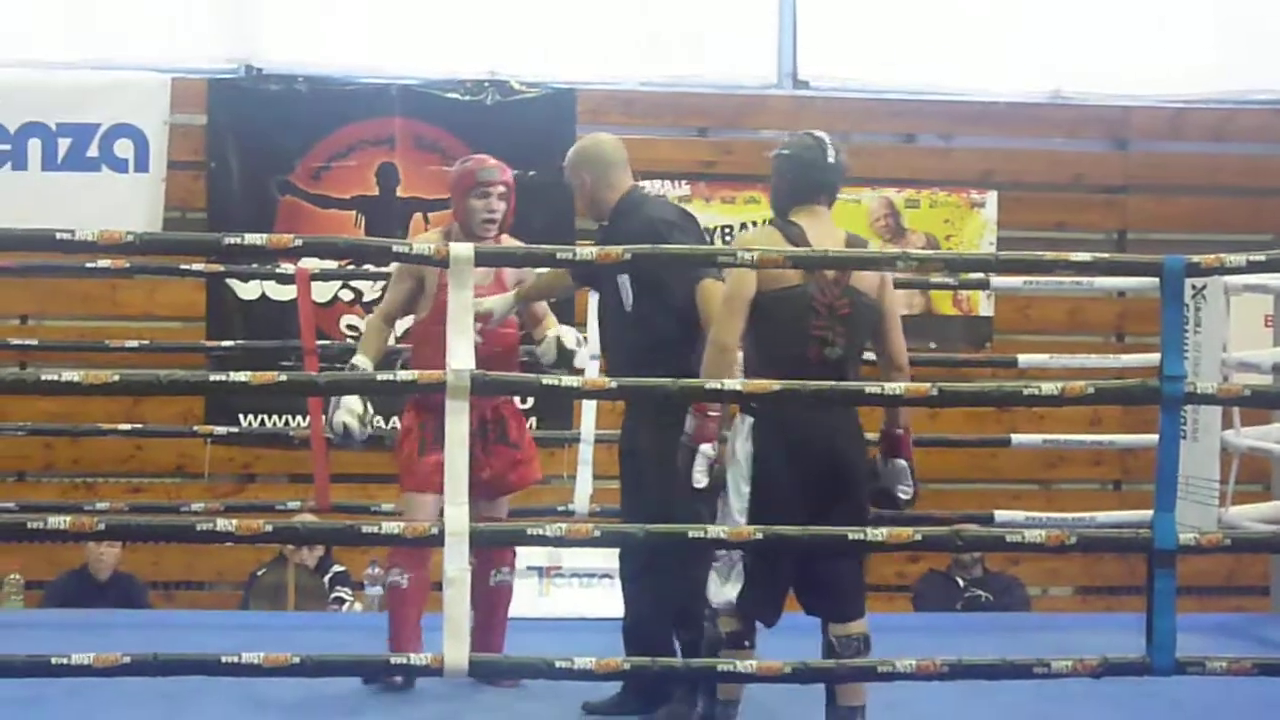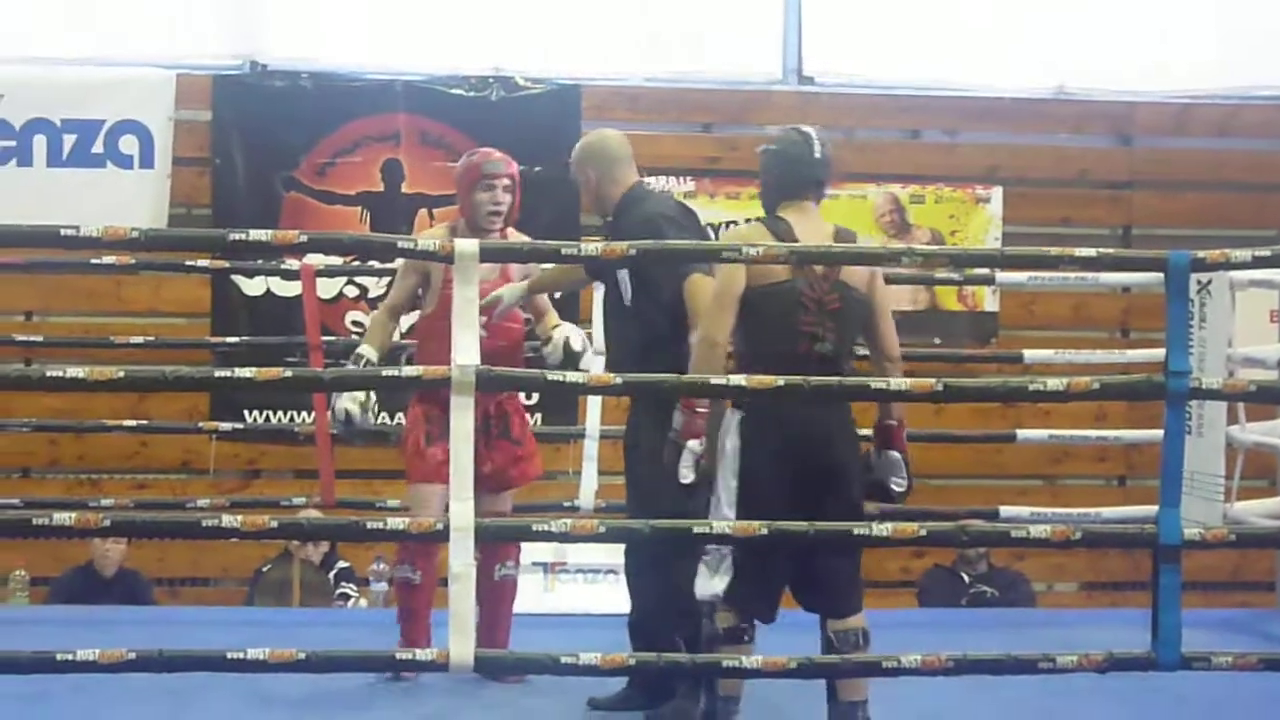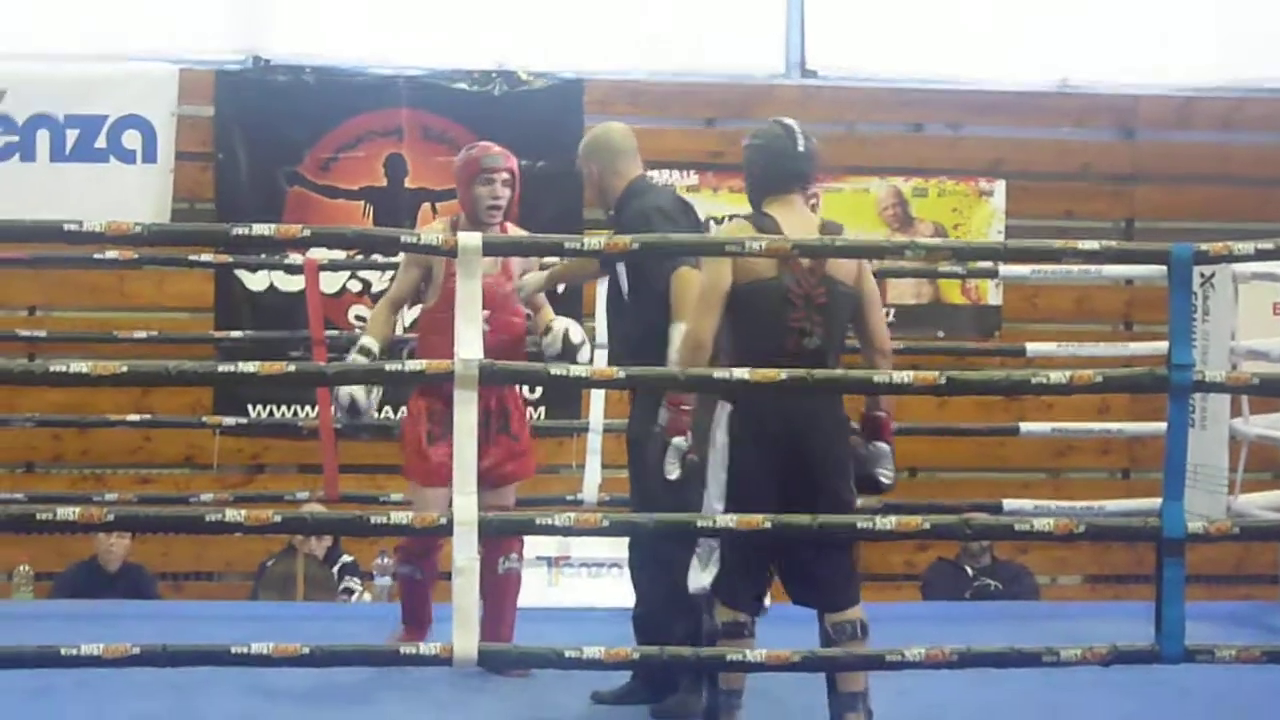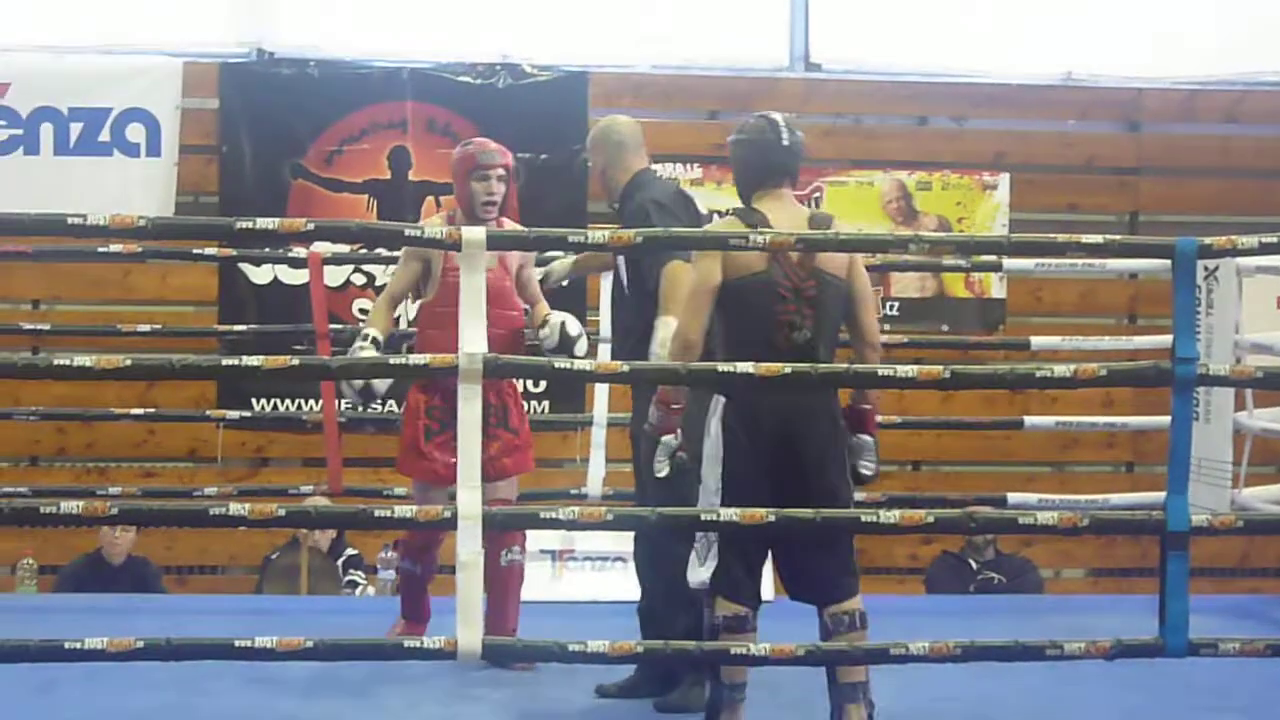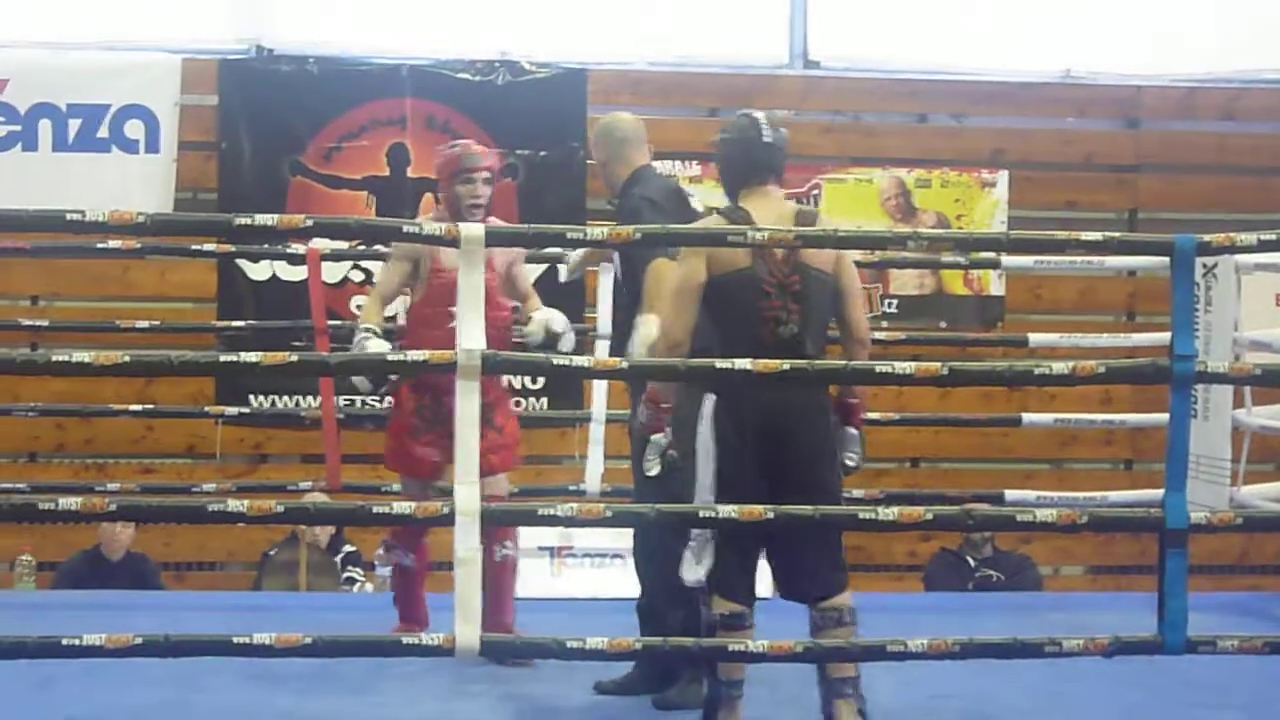
dt=0.1s
person 1, frame 1
left shoulder: (759, 245)
left elbow: (724, 344)
right elbow: (897, 364)
right wrist: (896, 444)
left hip: (772, 428)
right hip: (839, 432)
left knee: (742, 581)
right knee: (842, 588)
person 1, frame 2
left shoulder: (748, 241)
left elbow: (714, 342)
right elbow: (889, 357)
right wrist: (890, 436)
left hip: (762, 422)
right hip: (830, 426)
left knee: (739, 577)
right knee: (838, 581)
person 1, frame 3
left shoulder: (735, 238)
left elbow: (700, 340)
right elbow: (879, 348)
left wrist: (677, 416)
right wrist: (877, 429)
left hip: (755, 417)
right hip: (823, 419)
left knee: (733, 571)
right knee: (834, 574)
person 1, frame 4
left shoulder: (725, 234)
right shoulder: (838, 237)
left elbow: (689, 337)
right elbow: (869, 341)
left wrist: (666, 412)
right wrist: (863, 419)
left hip: (747, 411)
right hip: (816, 412)
left knee: (733, 565)
right knee: (832, 564)
person 1, frame 5
left shoulder: (710, 234)
right shoulder: (825, 233)
left elbow: (675, 335)
right elbow: (858, 336)
left wrist: (655, 408)
right wrist: (848, 408)
left hip: (738, 407)
right hip: (806, 408)
left knee: (727, 561)
right knee: (821, 560)
person 2, frame 1
left shoulder: (658, 223)
right shoulder: (618, 232)
left elbow: (706, 283)
right elbow: (575, 273)
right wrist: (512, 300)
left hip: (682, 407)
right hip: (646, 408)
left knee: (685, 543)
right knee: (642, 549)
person 2, frame 2
left shoulder: (655, 216)
right shoulder: (627, 224)
left elbow: (695, 276)
right elbow: (586, 267)
right wrist: (524, 289)
left hip: (679, 401)
right hip: (652, 402)
left knee: (683, 536)
right knee: (649, 541)
person 2, frame 3
left shoulder: (653, 209)
right shoulder: (634, 216)
left elbow: (685, 270)
right elbow: (603, 260)
left wrist: (683, 329)
right wrist: (544, 278)
right hip: (656, 396)
left knee: (682, 531)
right knee: (652, 535)
right ankle: (659, 669)
person 2, frame 4
left shoulder: (652, 201)
right shoulder: (652, 199)
left elbow: (675, 262)
right elbow: (619, 252)
left wrist: (668, 322)
right wrist: (570, 265)
right hip: (664, 385)
left knee: (683, 522)
right knee: (658, 525)
left ankle: (708, 668)
right ankle: (664, 662)
person 2, frame 5
left shoulder: (644, 197)
right shoulder: (656, 196)
left elbow: (661, 261)
left wrist: (649, 319)
right wrist: (591, 256)
left knee: (677, 519)
right knee: (657, 522)
left ankle: (702, 664)
right ankle: (661, 659)
person 3, frame 1
left shoulder: (516, 258)
right shoulder: (424, 253)
left elbow: (540, 318)
right elbow: (383, 318)
left wrist: (558, 337)
right wrist: (355, 377)
left hip: (494, 411)
right hip: (432, 410)
left knee: (494, 531)
right knee: (416, 529)
left ankle: (487, 653)
right ankle: (402, 654)
person 3, frame 2
right shoulder: (431, 247)
left elbow: (542, 311)
right elbow: (389, 312)
left wrist: (561, 335)
right wrist: (360, 367)
left hip: (498, 406)
right hip: (437, 403)
left knee: (498, 525)
right knee: (425, 521)
left ankle: (493, 648)
right ankle: (413, 640)
person 3, frame 3
right shoulder: (433, 241)
left elbow: (538, 307)
right elbow: (391, 305)
left wrist: (559, 329)
right wrist: (362, 357)
left hip: (498, 399)
right hip: (437, 398)
left knee: (501, 519)
right knee: (427, 520)
left ankle: (497, 641)
right ankle: (414, 629)
person 3, frame 4
left shoulder: (517, 241)
left elbow: (534, 301)
right elbow: (387, 300)
left wrist: (556, 322)
right wrist: (367, 345)
left hip: (497, 395)
right hip: (437, 394)
left knee: (503, 512)
right knee: (427, 514)
left ankle: (502, 632)
right ankle: (414, 621)
person 3, frame 5
left shoulder: (505, 240)
right shoulder: (417, 238)
left elbow: (526, 297)
right elbow: (378, 298)
left wrist: (545, 319)
right wrist: (369, 338)
left hip: (484, 391)
right hip: (425, 391)
left knee: (496, 507)
right knee: (415, 507)
left ankle: (500, 629)
right ankle: (411, 619)
